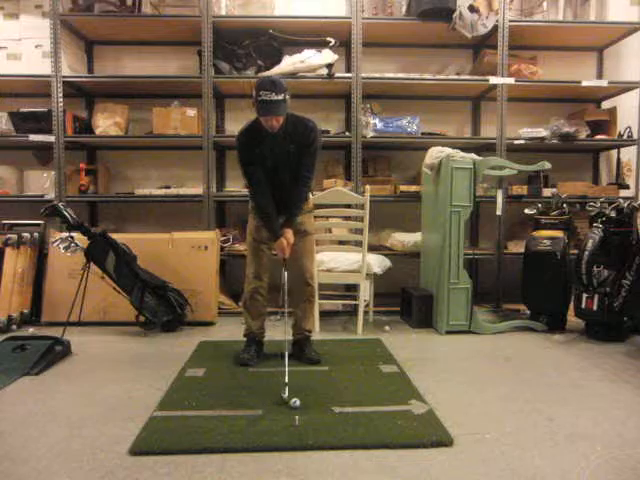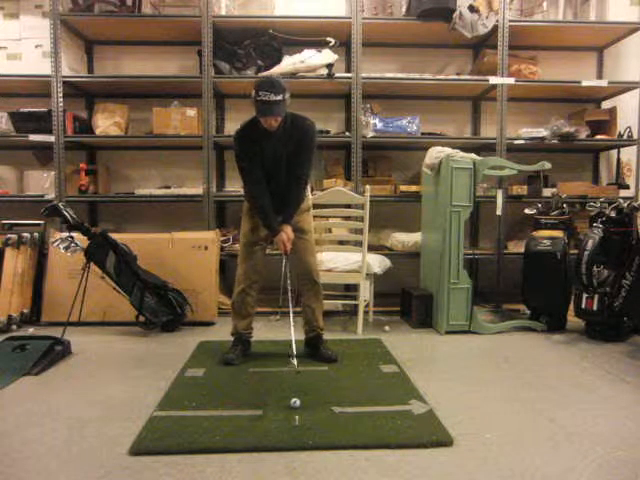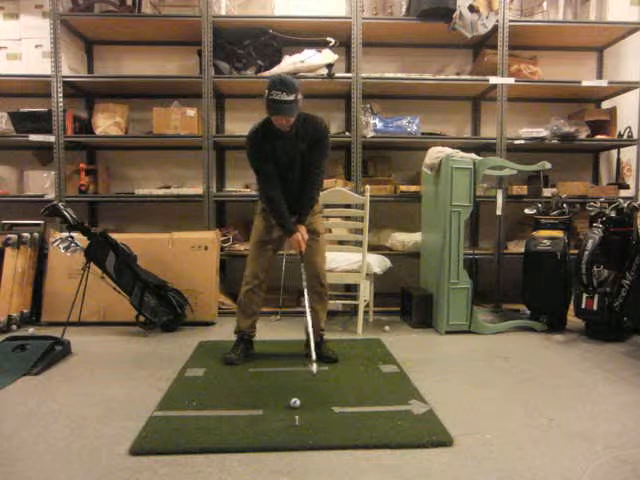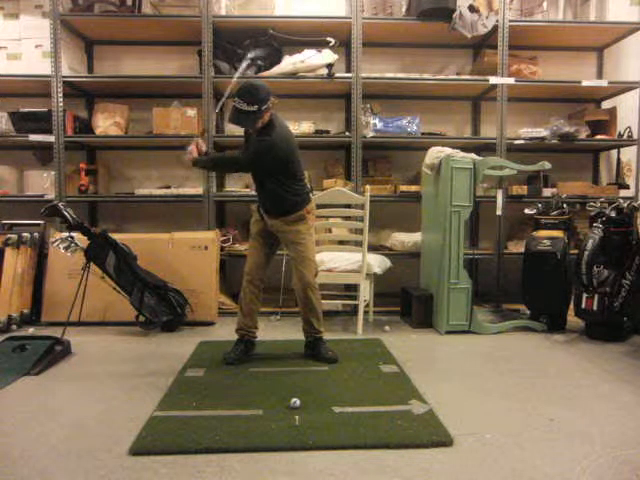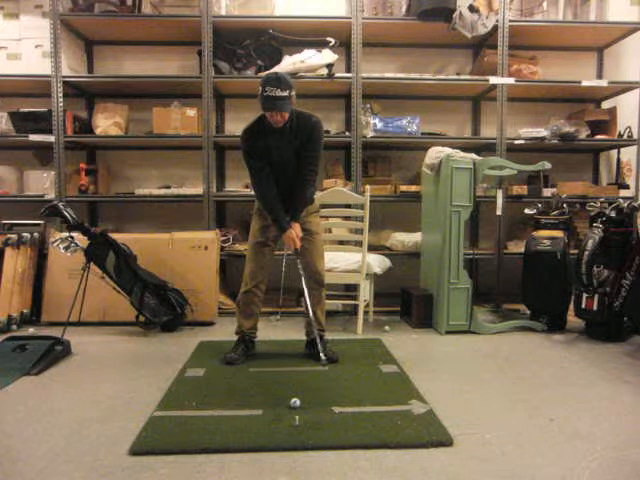
dt=1s
person 1, frame 1
left shoulder: (306, 130)
right shoulder: (246, 138)
left elbow: (304, 180)
right elbow: (257, 188)
left wrist: (289, 225)
right wrist: (275, 232)
left hip: (298, 209)
right hip: (262, 211)
left knee: (304, 276)
right knee: (256, 276)
left ankle: (302, 339)
right ankle: (254, 339)
person 1, frame 2
left shoulder: (304, 128)
right shoulder: (244, 136)
left elbow: (300, 178)
right elbow: (254, 186)
left wrist: (287, 222)
right wrist: (274, 228)
left hip: (296, 206)
right hip: (258, 209)
left knee: (309, 272)
right knee: (247, 274)
left ankle: (314, 337)
right ankle: (241, 338)
person 1, frame 3
left shoulder: (317, 128)
right shoulder: (258, 136)
left elbow: (314, 178)
right elbow: (269, 186)
left wrist: (302, 222)
right wrist: (289, 229)
left hip: (308, 209)
right hip: (271, 210)
left knee: (317, 274)
right knee: (255, 274)
left ankle: (316, 339)
right ankle: (244, 338)
person 1, frame 4
left shoulder: (274, 142)
right shoulder: (257, 127)
left elbow: (236, 163)
right elbow: (242, 159)
left wrist: (199, 159)
right wrist: (206, 156)
left hip: (294, 216)
right hip: (265, 213)
left knee: (305, 279)
right knee: (252, 276)
left ankle: (315, 340)
right ankle: (246, 338)
person 1, frame 5
left shoulder: (311, 125)
right shoulder: (251, 135)
left elbow: (307, 176)
right elbow: (261, 184)
left wrist: (295, 220)
right wrist: (282, 225)
left hip: (304, 210)
right hip: (268, 211)
left knee: (315, 275)
right knee: (253, 277)
left ankle: (315, 339)
right ankle: (245, 339)
